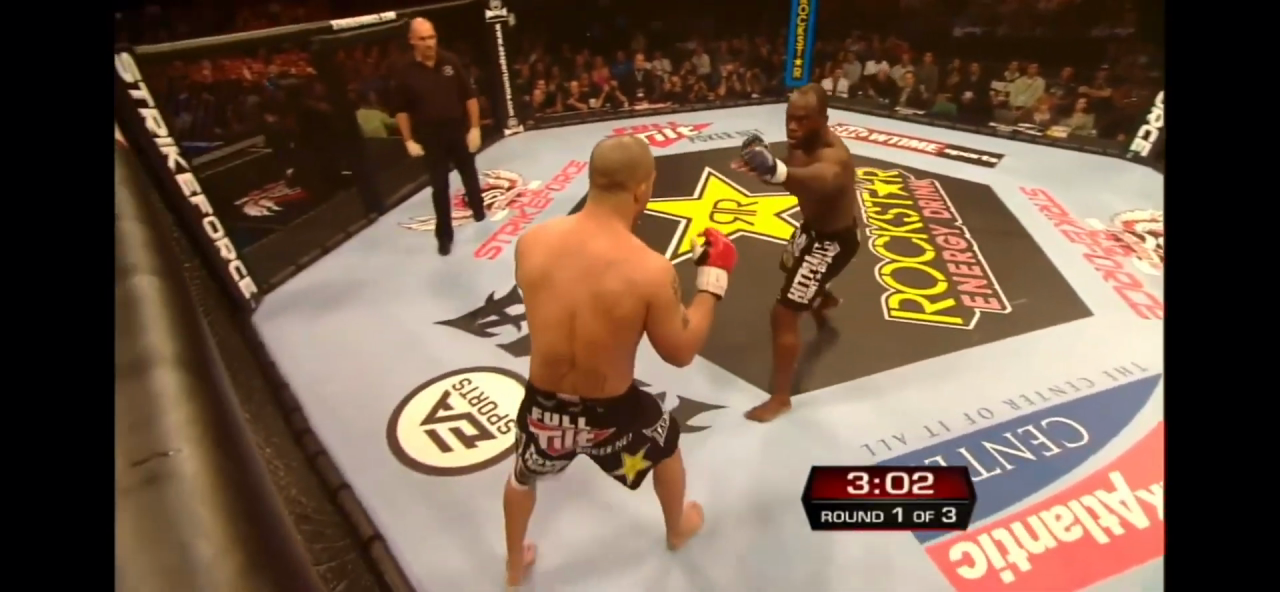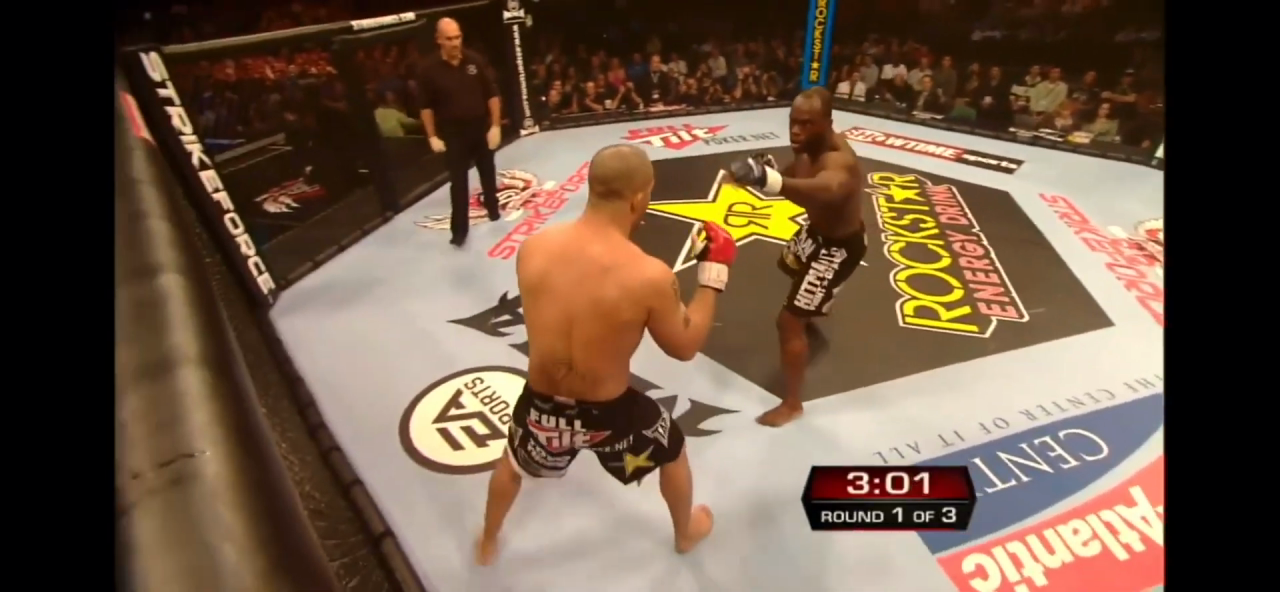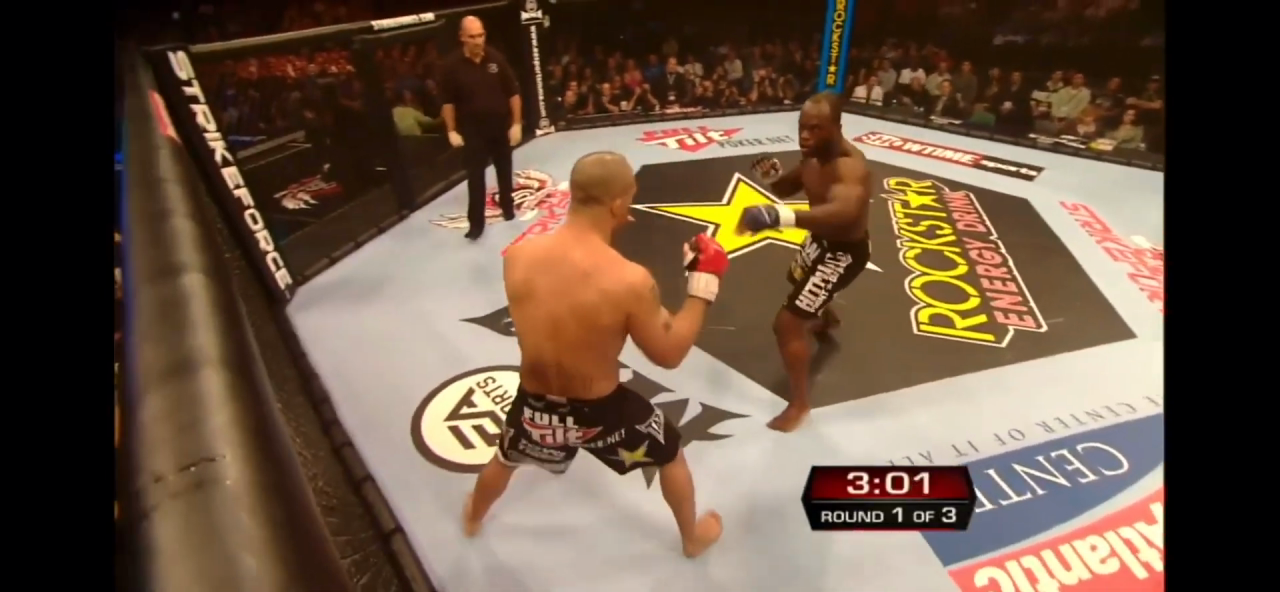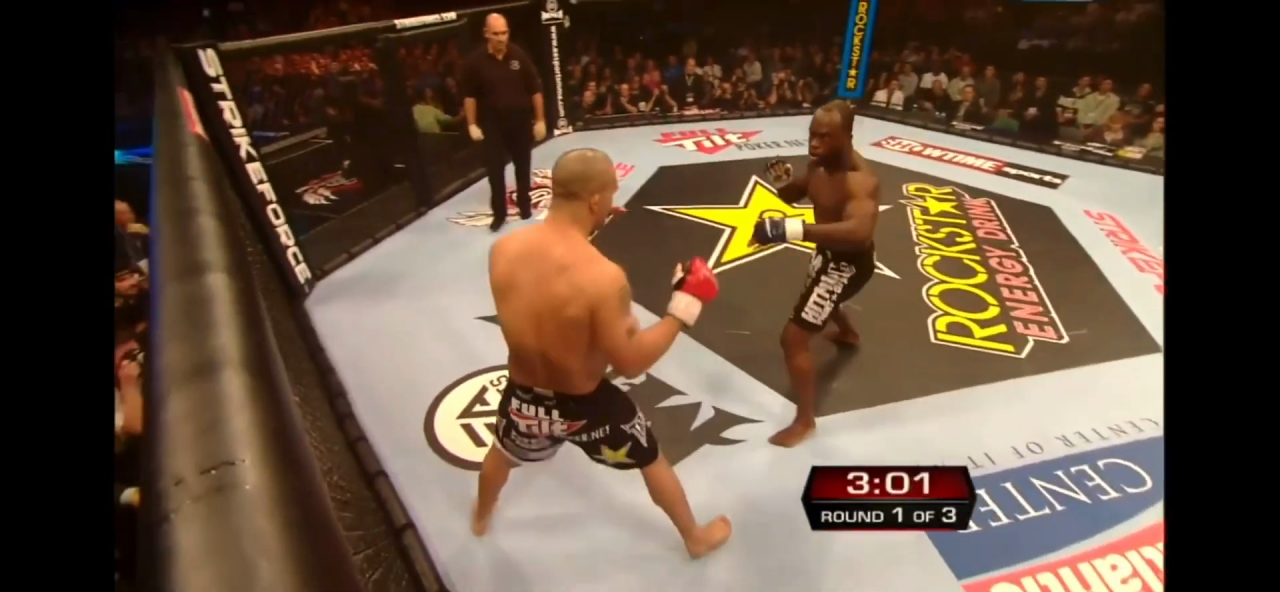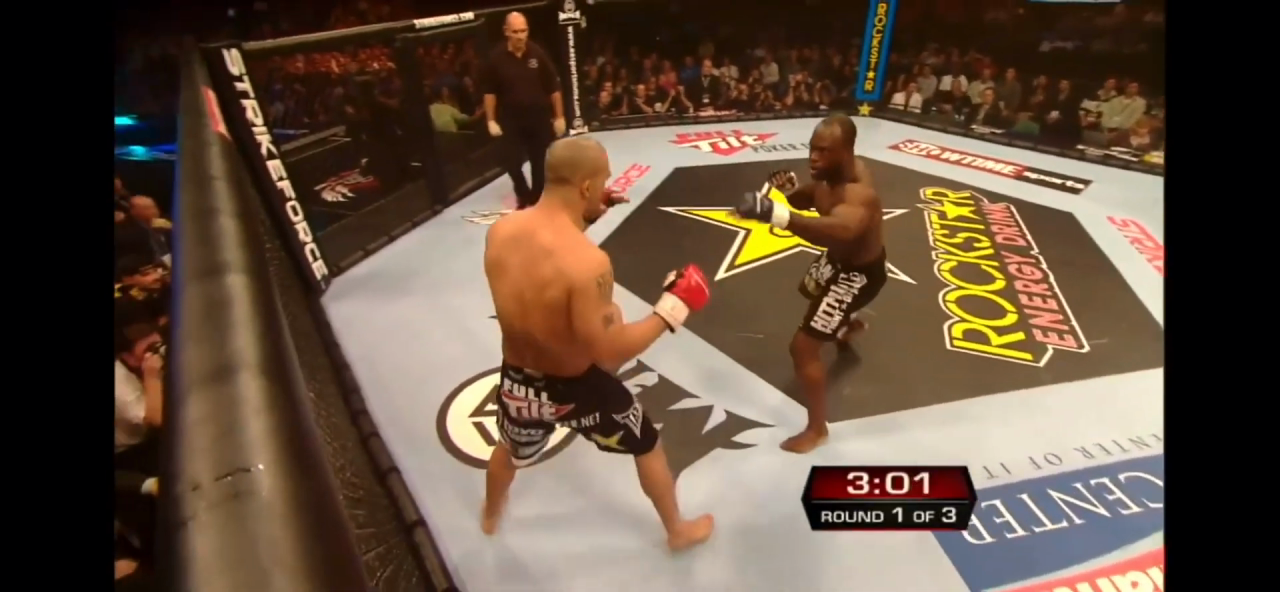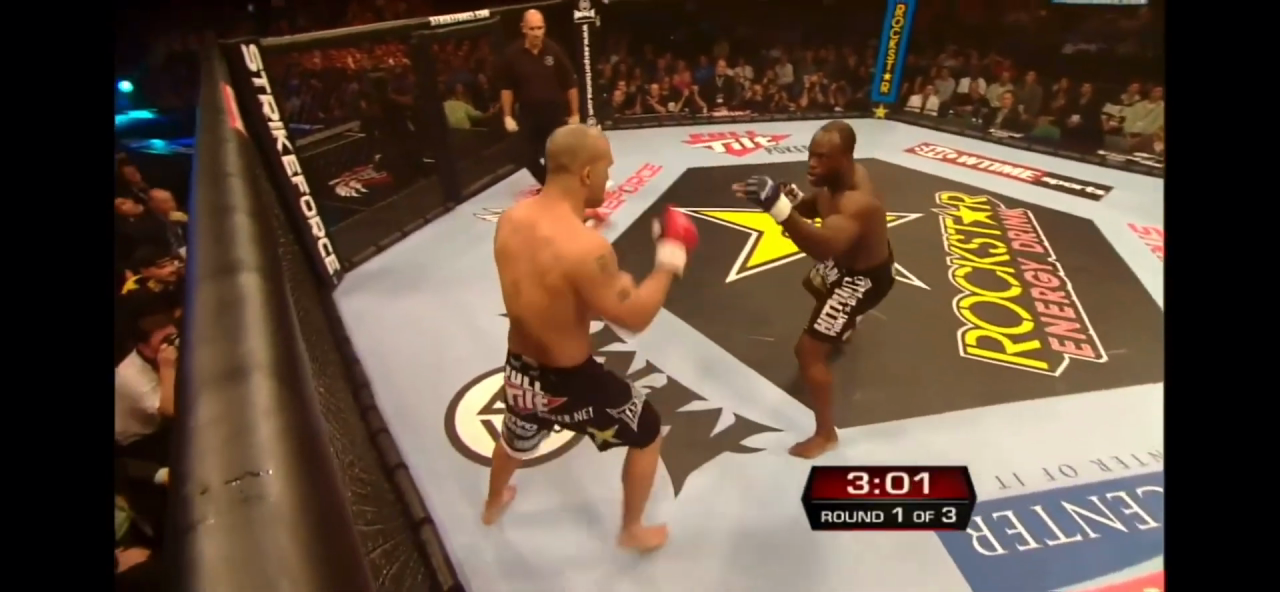
dt=0.1s
person 1, frame 1
left shoulder: (532, 242)
right shoulder: (650, 271)
right elbow: (680, 353)
left wrist: (587, 224)
right wrist: (713, 279)
left hip: (543, 405)
right hip: (613, 412)
left knee: (522, 475)
right knee: (667, 449)
left ankle: (515, 565)
right ankle: (677, 530)
person 1, frame 2
left shoulder: (533, 249)
right shoulder: (650, 276)
right elbow: (685, 347)
right wrist: (713, 274)
left hip: (541, 407)
right hip: (610, 415)
left knee: (514, 463)
right knee: (672, 449)
left ankle: (487, 542)
right ankle: (685, 531)
person 1, frame 3
left shoulder: (517, 255)
right shoulder: (628, 282)
right elbow: (670, 353)
left wrist: (582, 226)
right wrist: (705, 283)
left hip: (534, 405)
right hip: (601, 412)
left knee: (507, 455)
right knee: (669, 454)
left ankle: (473, 517)
right ankle: (693, 535)
person 1, frame 4
left shoulder: (503, 250)
right shoulder: (601, 278)
right elbow: (630, 362)
left wrist: (585, 227)
right wrist: (686, 305)
left hip: (523, 396)
right hip: (586, 406)
left knee: (505, 450)
right knee: (653, 458)
left ankle: (480, 517)
right ankle: (697, 537)
person 1, frame 5
left shoulder: (500, 232)
right shoulder: (587, 263)
right elbow: (609, 352)
left wrist: (587, 214)
right wrist: (674, 308)
left hip: (518, 380)
right hip: (575, 389)
left knee: (512, 446)
right knee: (647, 443)
left ankle: (491, 514)
right ankle: (678, 530)
person 1, frame 6
left shoulder: (511, 220)
right shoulder: (586, 247)
right elbow: (633, 317)
right wrist: (672, 252)
left hip: (519, 371)
right hip: (571, 382)
left knee: (515, 441)
right knee: (646, 434)
left ankle: (493, 505)
right ankle: (632, 529)
person 2, frame 1
left shoulder: (833, 155)
right shoulder: (801, 144)
left elbow: (822, 182)
left wrist: (773, 168)
right wrist: (763, 160)
left hip: (832, 242)
right hip: (813, 226)
left knee: (782, 318)
right knee: (790, 266)
left ankle: (780, 399)
right ankle: (826, 299)
person 2, frame 2
left shoulder: (839, 160)
right shoulder: (807, 148)
left elbow: (827, 190)
right elbow: (792, 181)
left wrist: (768, 179)
right wrist: (764, 171)
left hip: (838, 248)
right hip: (818, 231)
left knee: (788, 323)
right knee: (789, 265)
left ankle: (791, 404)
right ankle: (818, 305)
person 2, frame 3
left shoulder: (849, 166)
right shoulder: (813, 153)
left elbow: (843, 213)
right elbow: (787, 188)
left wrist: (781, 215)
right wrist: (772, 175)
left hip: (843, 252)
right hip: (823, 241)
left knee: (787, 326)
right knee: (798, 278)
left ankle: (798, 407)
right ankle: (828, 322)
person 2, frame 4
left shoulder: (858, 180)
right shoulder: (821, 162)
left elbow: (857, 230)
right elbow: (794, 193)
left wrist: (790, 229)
right wrist: (784, 179)
left hip: (848, 263)
right hip: (829, 251)
left knee: (793, 338)
right knee: (813, 295)
left ankle: (804, 421)
right ankle: (847, 333)
person 2, frame 5
left shoulder: (858, 192)
right shoulder: (832, 173)
left elbow: (837, 232)
right elbow: (807, 200)
left wrist: (776, 213)
right wrist: (790, 188)
left hip: (858, 274)
right hip: (843, 259)
left knee: (803, 348)
right knee: (810, 290)
left ankle: (816, 429)
right ankle: (851, 325)
person 2, frame 6
left shoulder: (857, 200)
right shoulder: (834, 179)
left elbow: (825, 244)
right elbow: (814, 208)
left wrist: (777, 206)
right wrist: (792, 199)
left hip: (864, 278)
right hip: (848, 262)
left knee: (808, 350)
right knee: (815, 285)
left ankle: (825, 434)
right ankle: (843, 324)
person 3, frame 1
left shoulder: (451, 62)
right shoulder: (406, 73)
left elbow: (470, 97)
right elbow: (402, 110)
left wrist: (475, 128)
right wrist: (409, 140)
left hip: (459, 130)
right hip: (430, 136)
left knee: (469, 174)
right knee: (439, 186)
left ankle: (477, 206)
right ankle: (444, 235)
person 3, frame 2
left shoulder: (475, 61)
right shoulder: (431, 70)
left elbow: (492, 95)
right elbow: (427, 107)
left wrist: (495, 126)
right wrist: (432, 136)
left hip: (481, 128)
right hip: (453, 132)
left knee: (487, 172)
right knee: (458, 180)
left ankle: (492, 205)
right ankle: (459, 228)
person 3, frame 3
left shoulder: (496, 59)
right shoulder: (453, 66)
left elbow: (513, 93)
right elbow: (448, 102)
left wrist: (516, 123)
right wrist: (451, 131)
left hip: (500, 124)
right hip: (472, 128)
left knee: (504, 169)
right knee: (475, 175)
left ankle: (507, 204)
right ankle: (476, 222)
person 3, frame 4
left shoulder: (519, 56)
right shoulder: (475, 61)
left elbow: (535, 90)
right elbow: (469, 96)
left wrist: (540, 120)
right wrist: (472, 124)
left hip: (520, 120)
right hip: (492, 123)
left knee: (522, 166)
right knee: (494, 169)
left ankle: (524, 203)
right ankle: (499, 212)
person 3, frame 5
left shoulder: (538, 55)
right shoulder: (496, 59)
left elbow: (554, 88)
right elbow: (489, 92)
left wrist: (559, 117)
right wrist: (491, 120)
left hip: (539, 117)
right hip: (511, 119)
left knee: (540, 164)
right knee: (511, 163)
left ankle: (539, 200)
right ankle: (525, 197)
person 3, frame 6
left shoulder: (555, 51)
right shoulder: (513, 55)
left elbow: (571, 85)
right elbow: (506, 88)
left wrist: (575, 114)
right wrist: (507, 116)
left hip: (555, 114)
right hip: (528, 116)
right knee: (532, 160)
